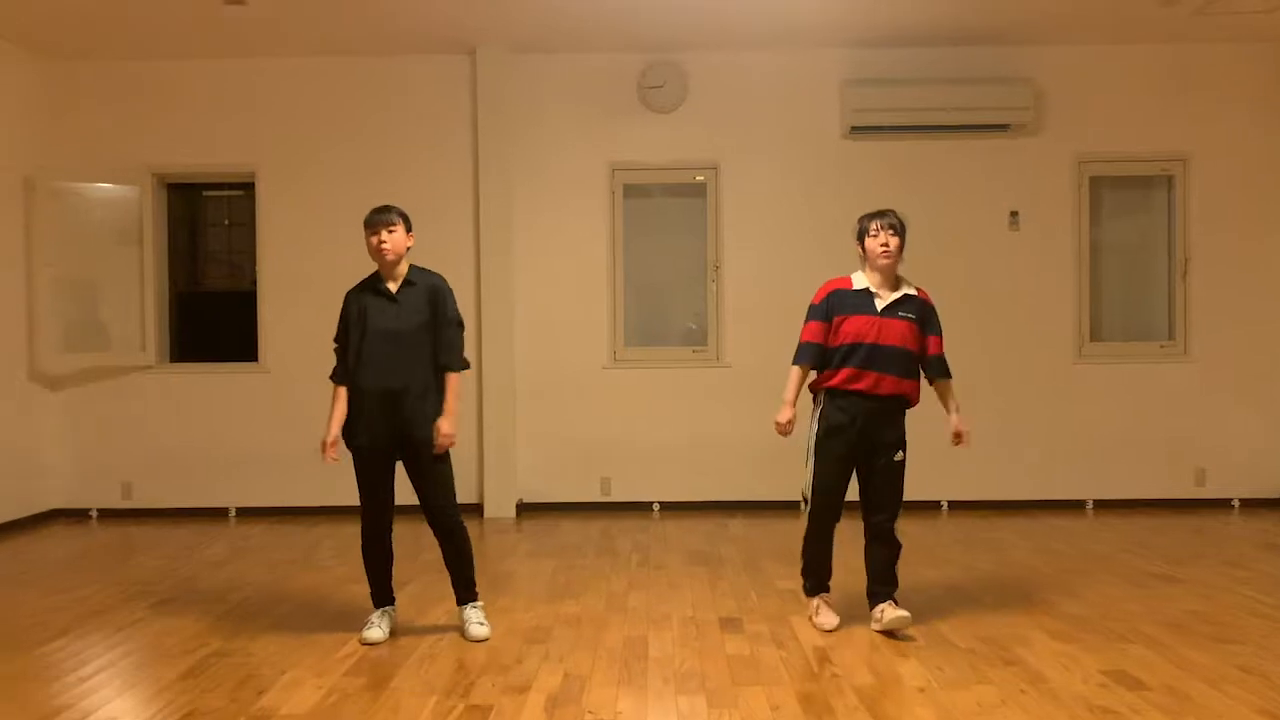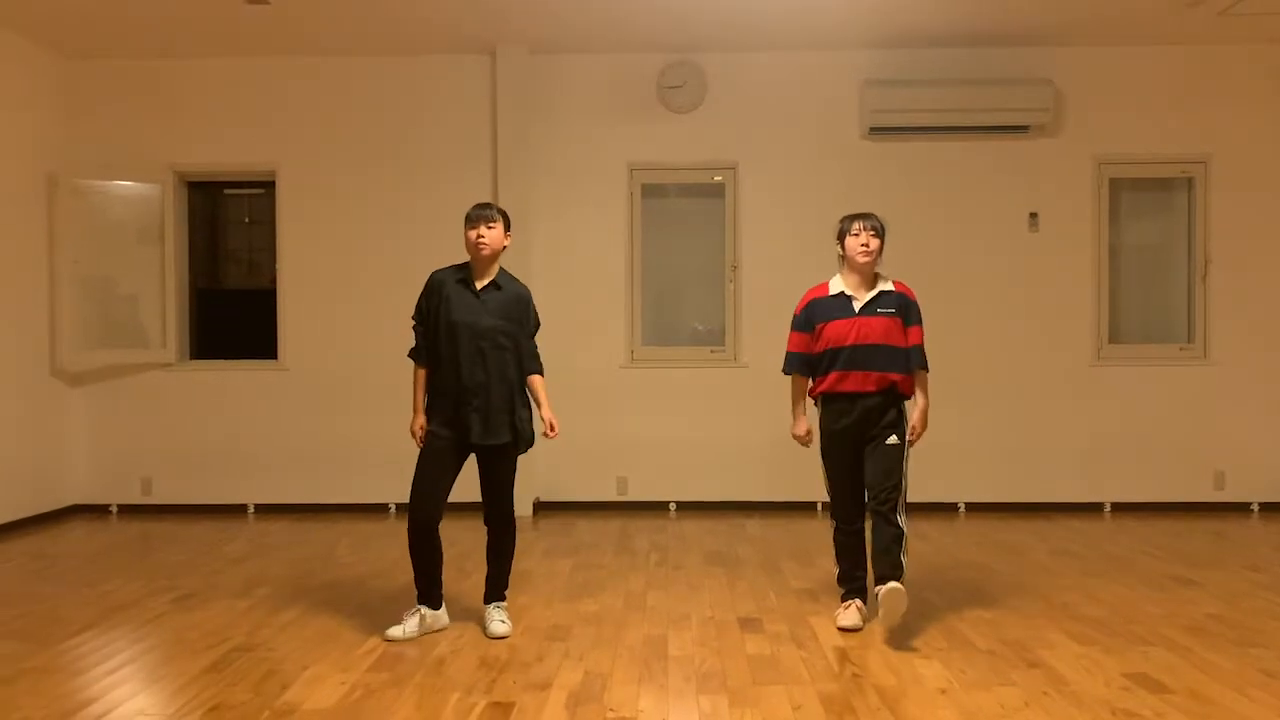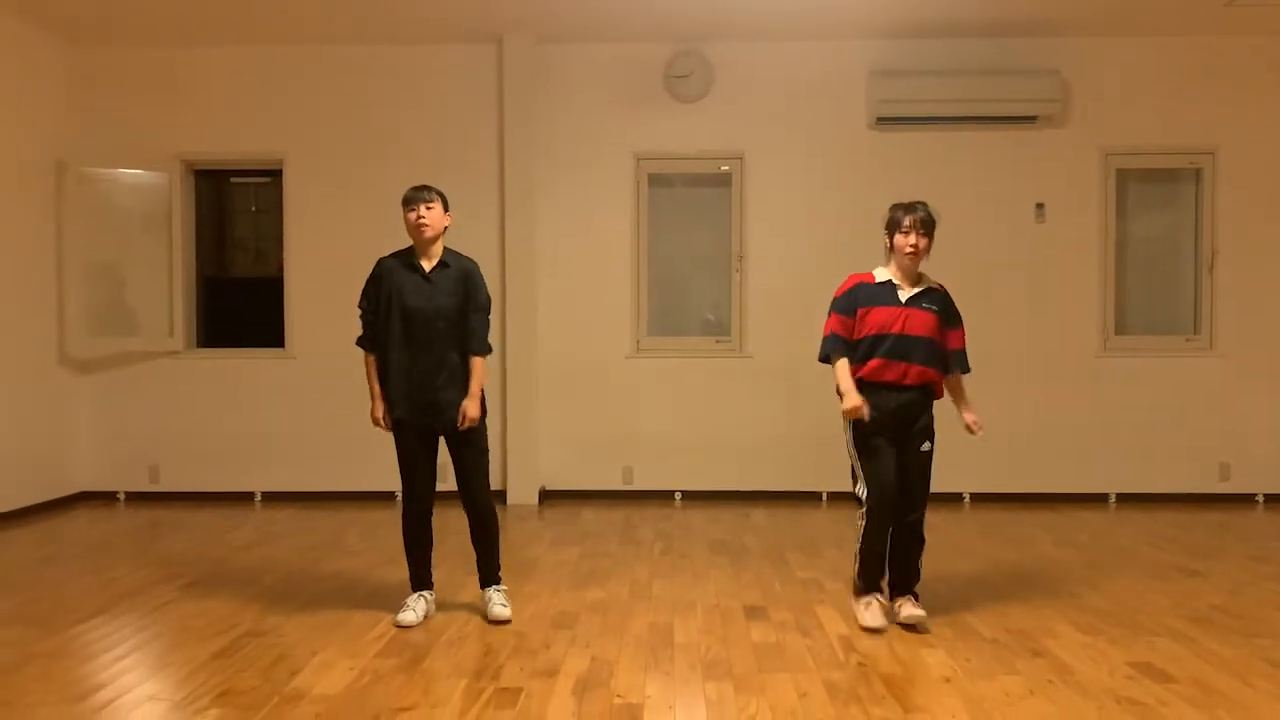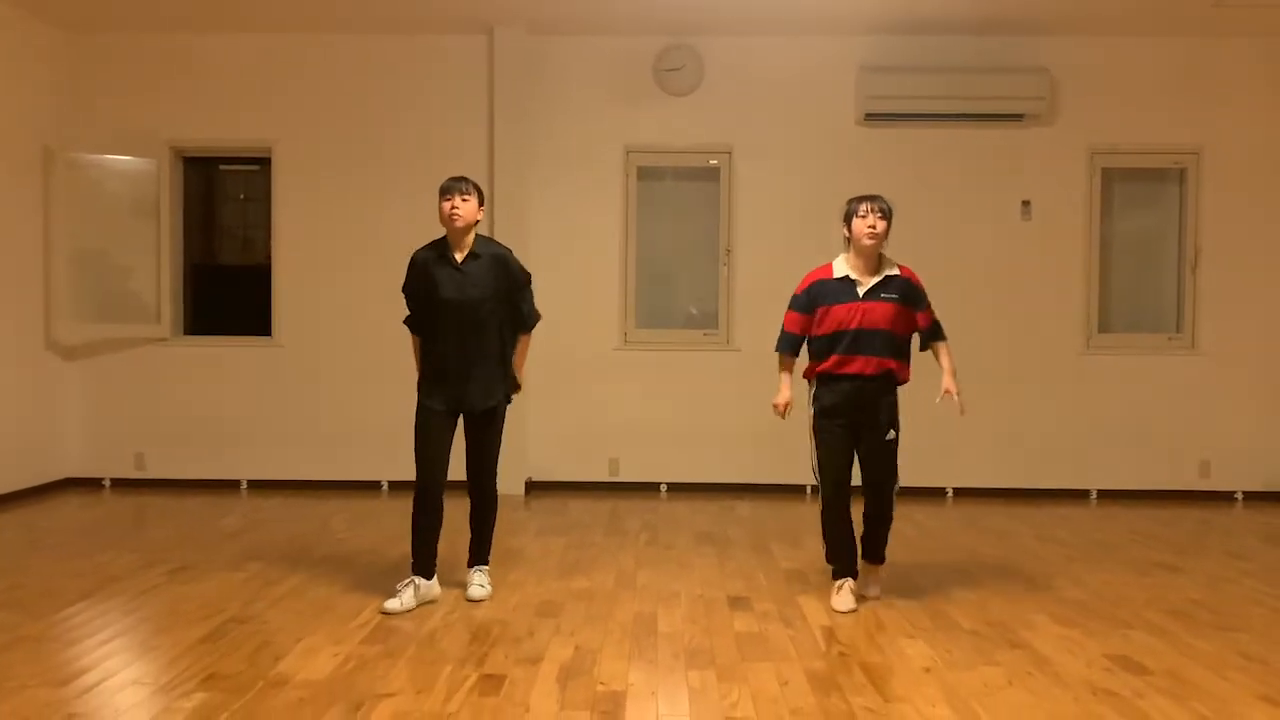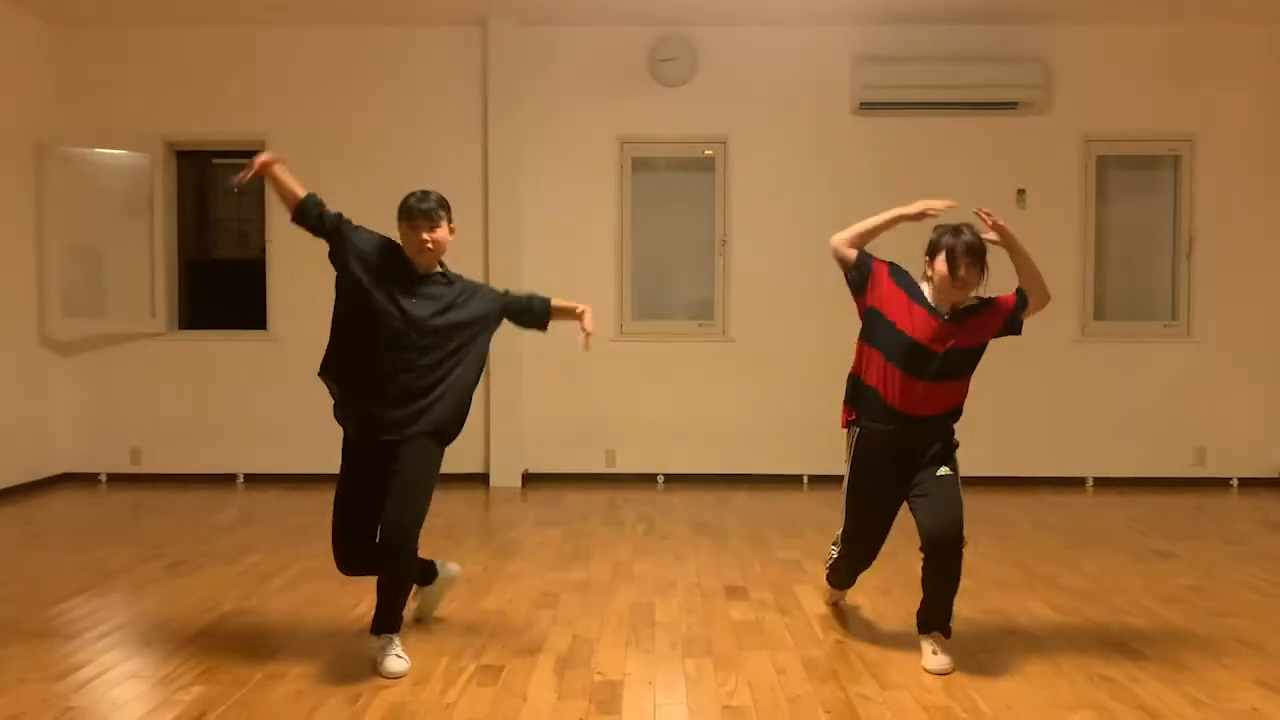
dt=1s
person 1, frame 1
left shoulder: (433, 289)
right shoulder: (357, 298)
left elbow: (451, 357)
right elbow: (344, 368)
left wrist: (448, 415)
right wrist: (335, 423)
left hip: (421, 423)
right hip: (370, 425)
left knee: (444, 516)
right knee: (375, 521)
left ankle: (470, 604)
right ankle: (383, 608)
person 1, frame 2
left shoulder: (516, 295)
right shoulder: (440, 285)
left elbow: (528, 359)
right elbow: (423, 352)
left wrist: (544, 407)
right wrist: (419, 409)
left hip: (500, 422)
right hip: (446, 419)
left knee: (499, 516)
right knee: (422, 513)
left ankle: (496, 603)
right ankle: (429, 607)
person 1, frame 3
left shoulder: (465, 271)
right shoulder: (387, 271)
left elbow: (477, 339)
right elbow: (372, 339)
left wrist: (474, 395)
right wrist: (377, 395)
left hip: (457, 400)
right hip: (407, 404)
left knee: (478, 496)
right knee: (417, 501)
left ankle: (493, 586)
right ankle: (421, 591)
person 1, frame 4
left shoulder: (499, 260)
right shoulder: (422, 262)
left elbow: (526, 318)
right elbow: (416, 324)
left wrist: (517, 367)
right wrist: (421, 372)
left hip: (486, 387)
right hip: (436, 388)
left knee: (481, 481)
right knee: (427, 482)
left ankle: (479, 567)
right ankle: (421, 579)
person 1, frame 5
left shoulder: (467, 296)
right shoulder: (371, 256)
left elbow: (524, 307)
right elbow: (313, 213)
left wrist: (574, 310)
right wrist: (272, 170)
left hip: (422, 428)
right hip: (366, 424)
left knee: (398, 531)
right knee: (351, 552)
left ankle: (390, 634)
right ankle: (430, 574)
person 2, frame 1
left shoulder: (918, 303)
right shoulder: (835, 294)
left elbow: (935, 365)
right elbow: (808, 354)
left wrist: (953, 413)
right wrist: (788, 402)
left hip: (887, 415)
right hip: (838, 410)
left knee: (882, 514)
right knee: (823, 506)
left ankle: (882, 602)
right ankle: (818, 594)
person 2, frame 2
left shoulder: (900, 297)
right shoulder: (816, 301)
left elbow: (916, 360)
right elbow: (799, 365)
left wrist: (920, 406)
right wrist: (799, 414)
left hip: (886, 410)
right hip: (838, 412)
left knee: (886, 499)
right knee: (846, 510)
left ankle: (890, 584)
right ankle: (852, 596)
person 2, frame 3
left shoulder: (938, 298)
right shoulder: (857, 288)
left elbow: (951, 361)
right elbow: (837, 348)
left wrist: (965, 408)
right wrist: (848, 393)
left hip: (918, 408)
right hip: (871, 406)
left knee: (911, 507)
right knee: (877, 500)
left ankle: (905, 593)
right ankle: (867, 592)
person 2, frame 4
left shoulder: (904, 282)
right shoulder: (817, 283)
left elbow: (933, 330)
right elbow: (789, 339)
left wrist: (948, 373)
right wrist: (784, 384)
left hip: (880, 396)
right hip: (832, 397)
left knee: (881, 488)
right knee: (834, 490)
left ankle: (873, 563)
right ankle: (843, 576)
person 2, frame 5
left shoulder: (982, 314)
right shoulder: (891, 286)
left elbow: (1038, 296)
right elbow: (842, 244)
left wrist: (1009, 242)
right wrist: (906, 212)
left hip: (933, 441)
right hip: (876, 436)
left knee: (945, 532)
right knee: (861, 539)
left ankle: (933, 633)
right ankle: (838, 575)
